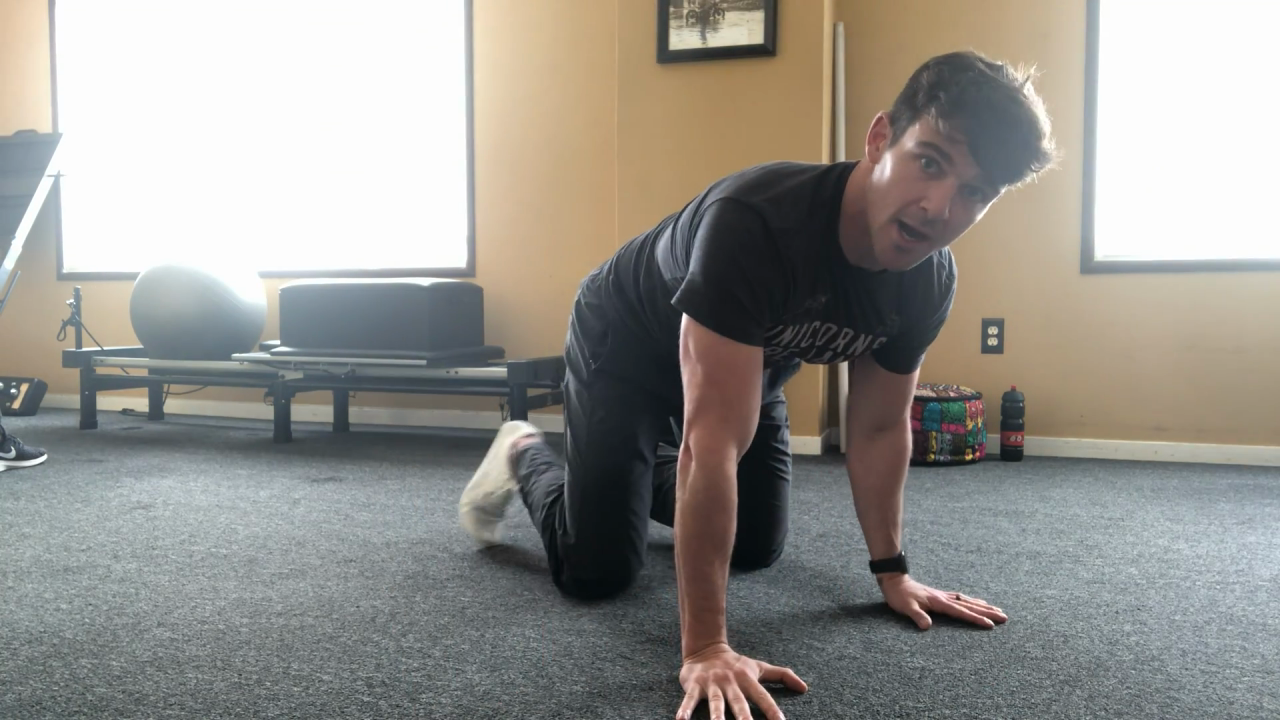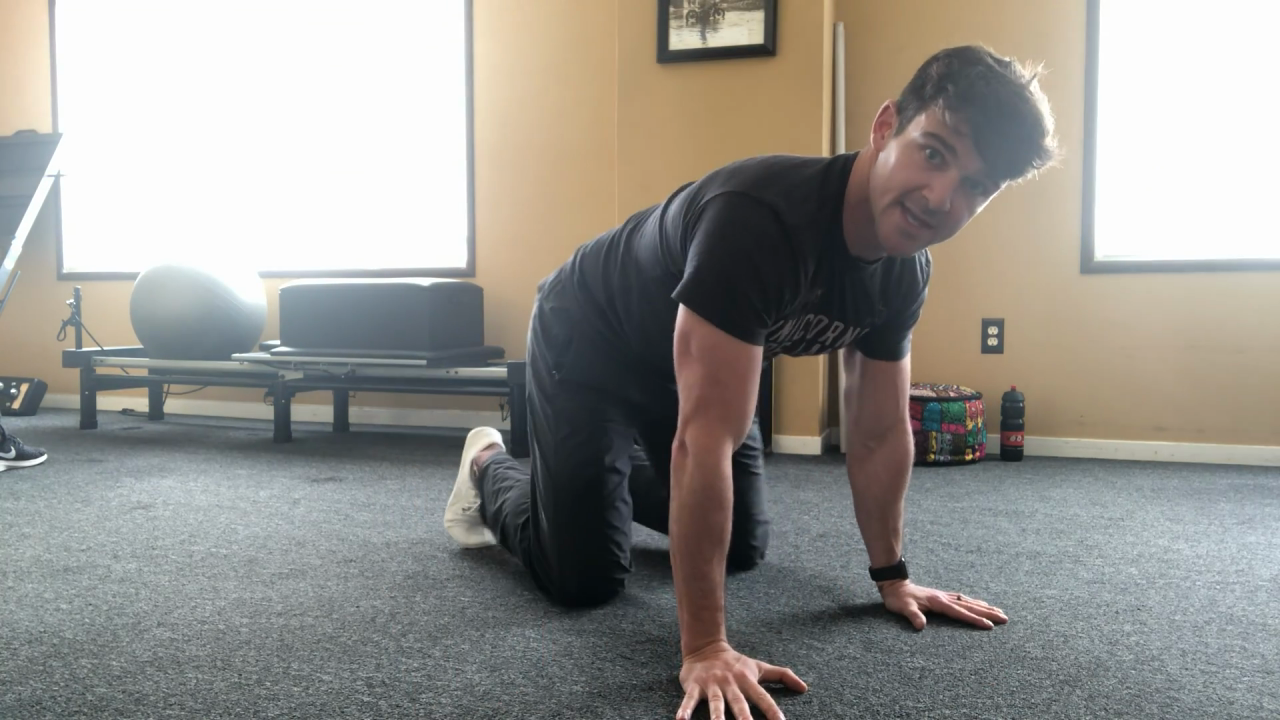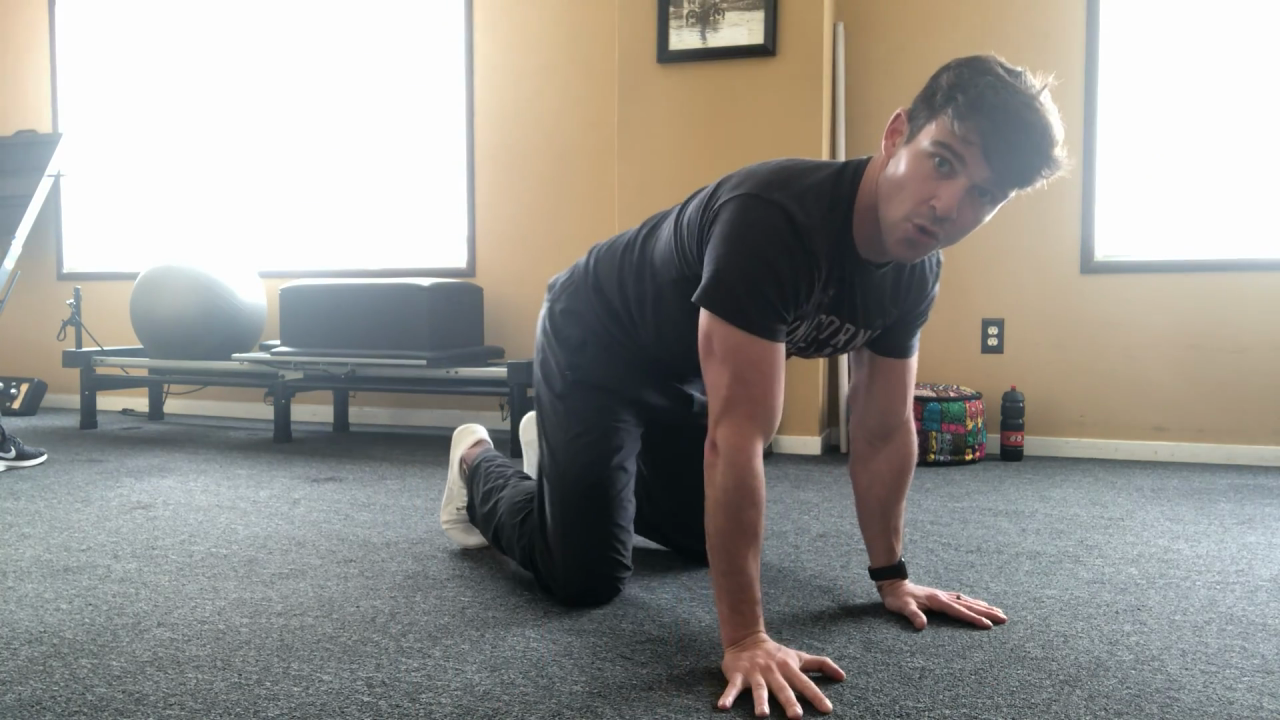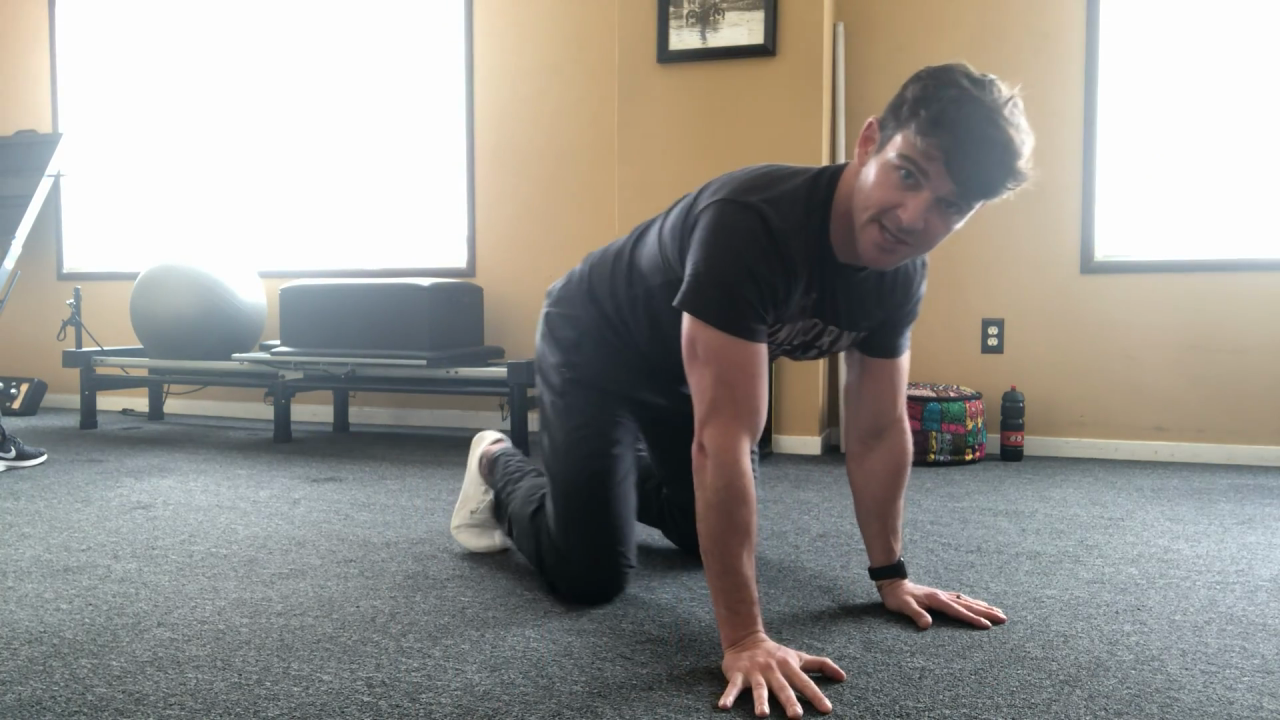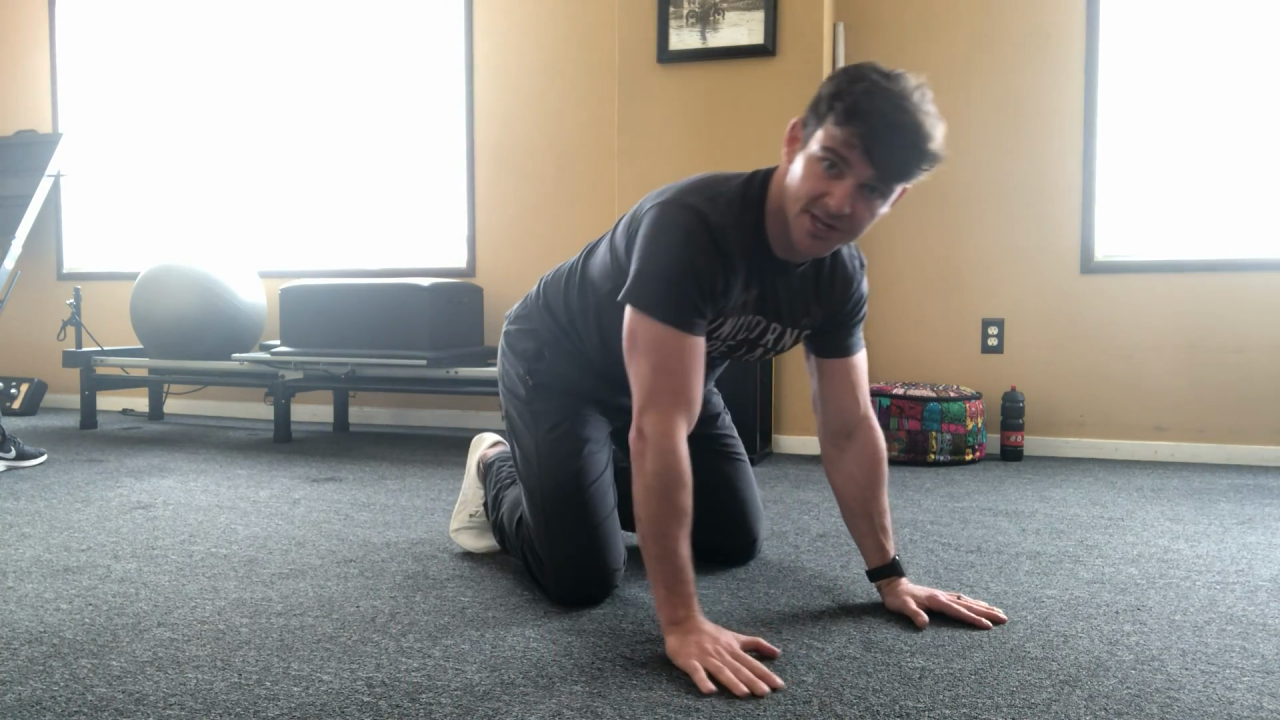
dt=0.4s
person 1, frame 1
left shoulder: (929, 281)
right shoulder: (757, 223)
left elbow: (878, 428)
right elbow: (713, 444)
left wrist: (890, 569)
right wrist: (705, 649)
left hip: (746, 367)
right hip: (625, 344)
left knee: (758, 548)
right knee: (598, 569)
left ankle: (647, 476)
right ankle: (525, 459)
person 1, frame 2
left shoulder: (903, 271)
right shoulder: (761, 216)
left elbow: (879, 432)
right elbow: (707, 441)
left wrist: (891, 576)
right wrist: (704, 650)
left hip: (686, 358)
right hip: (585, 342)
left knee: (742, 548)
right knee: (586, 578)
left ankle: (625, 472)
right ankle: (490, 469)
person 1, frame 3
left shoulder: (914, 270)
right shoulder: (775, 219)
left elbow: (883, 432)
right elbow: (737, 440)
left wrist: (890, 575)
right wrist: (745, 639)
left hip: (683, 364)
right hip: (593, 340)
left knee: (707, 539)
right knee: (587, 579)
left ankle: (556, 443)
right ankle: (480, 470)
person 1, frame 4
left shoulder: (898, 273)
right shoulder: (751, 225)
left elbow: (878, 431)
right elbow: (724, 440)
left wrist: (891, 576)
right wrist: (743, 640)
left hip: (686, 367)
right hip: (593, 347)
left knee: (711, 534)
right knee: (593, 576)
left ankle: (620, 456)
right ankle: (500, 466)
person 1, frame 5
left shoulder: (839, 274)
right shoulder: (690, 227)
left elbow: (849, 430)
right elbow: (660, 427)
left wrist: (890, 576)
right wrist: (681, 623)
left hip: (664, 375)
right hip: (556, 366)
left knee: (738, 539)
right knee: (584, 577)
left ankle: (611, 477)
right ankle: (497, 473)
